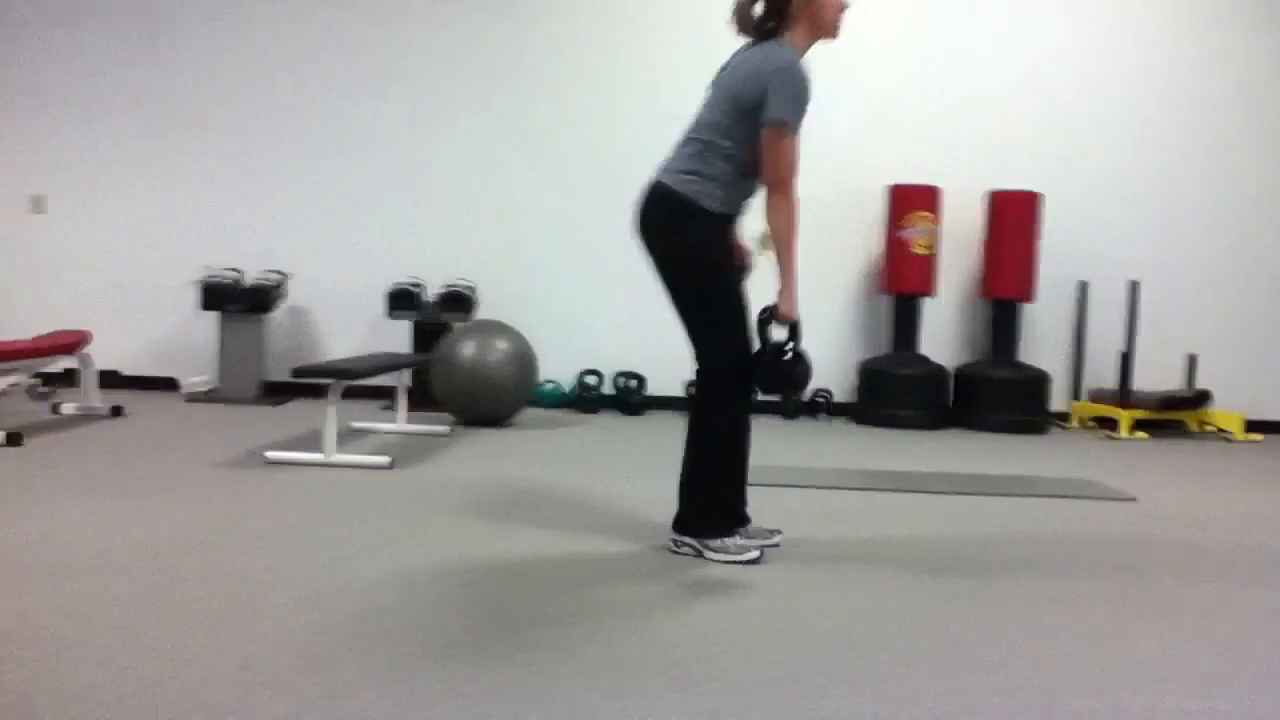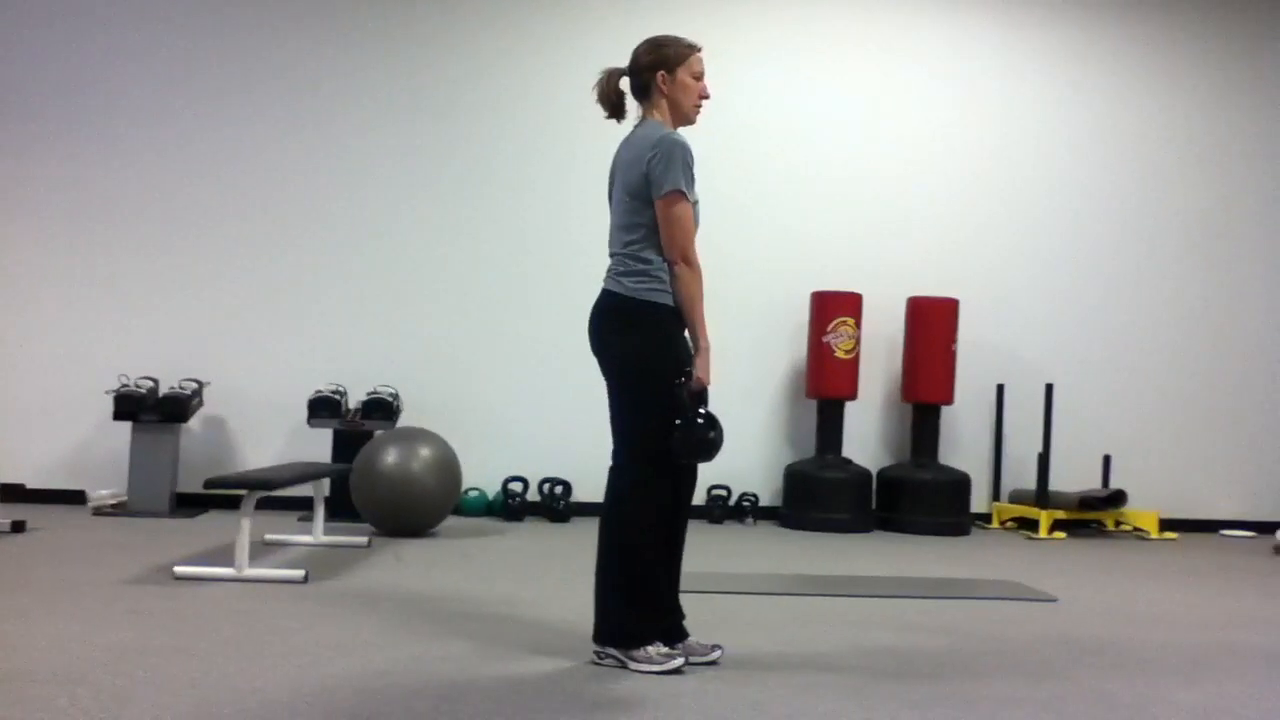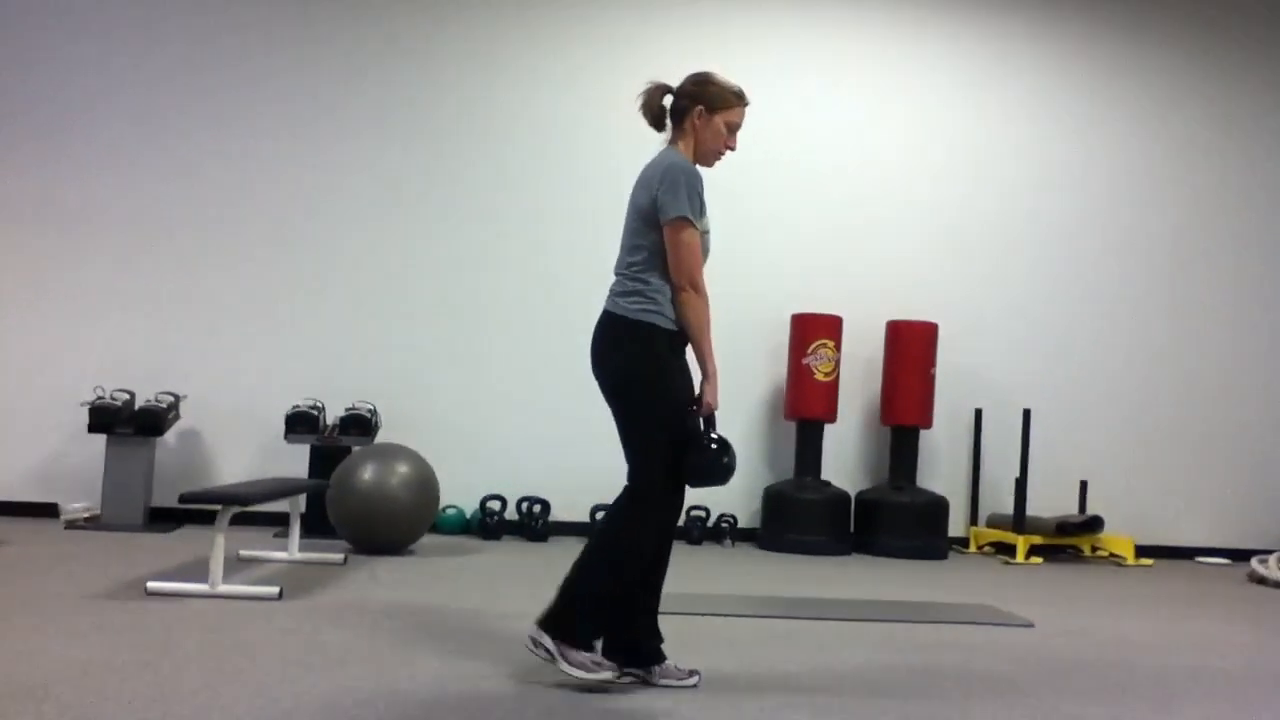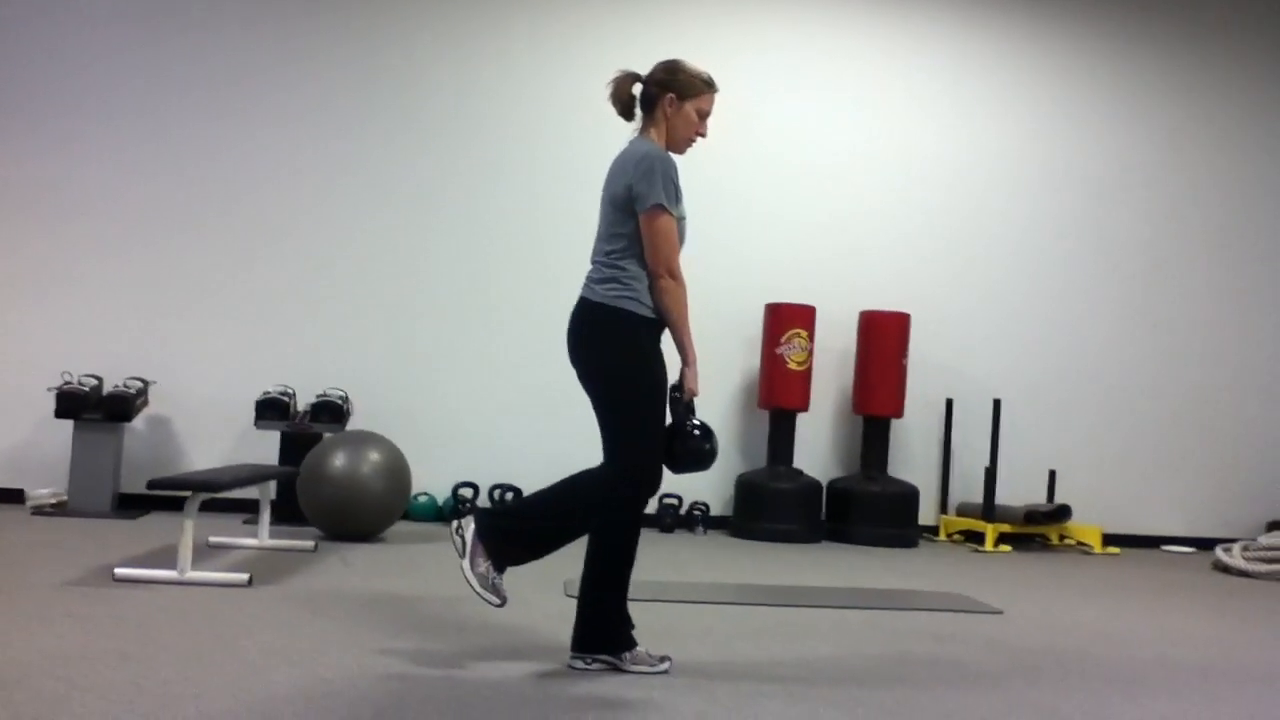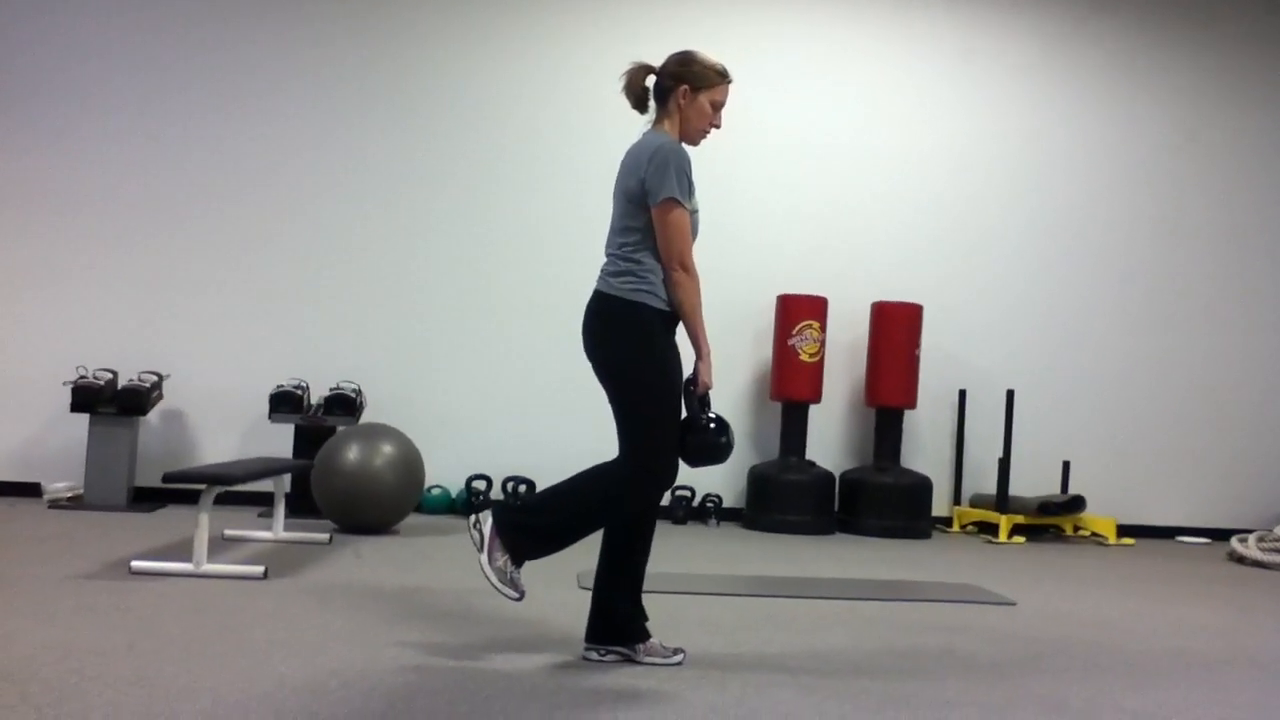
dt=1s
person 1, frame 1
left shoulder: (764, 56)
right shoulder: (786, 71)
right elbow: (780, 191)
left wrist: (728, 236)
right wrist: (788, 290)
left hip: (682, 214)
right hip: (684, 222)
left knee: (728, 363)
right knee: (727, 366)
left ankle: (722, 516)
right ankle: (701, 523)
person 1, frame 2
left shoulder: (635, 145)
right shoulder: (668, 148)
right elbow: (681, 260)
left wrist: (683, 344)
right wrist: (701, 348)
left hip: (626, 319)
right hip: (646, 327)
left knee: (667, 473)
right knee: (642, 475)
left ankle: (660, 628)
right ankle: (621, 634)
person 1, frame 3
left shoulder: (663, 170)
right shoulder: (680, 175)
right elbow: (687, 288)
left wrist: (688, 370)
right wrist: (708, 374)
left hip: (636, 344)
right hip: (642, 348)
left knee: (658, 492)
right knee: (654, 491)
left ankle: (634, 651)
right ankle: (566, 628)
person 1, frame 4
left shoulder: (636, 159)
right shoulder: (654, 162)
right elbow: (664, 275)
left wrist: (674, 355)
right wrist: (688, 359)
left hip: (610, 329)
right hip: (619, 334)
left knee: (630, 475)
right knee: (634, 474)
left ankle: (603, 641)
right ankle: (492, 534)
person 1, frame 5
left shoulder: (648, 151)
right shoulder: (668, 155)
right elbow: (678, 268)
left wrist: (688, 349)
right wrist: (702, 353)
left hip: (625, 322)
right hip: (634, 327)
left knee: (645, 469)
right knee: (649, 469)
left ankle: (617, 633)
right ankle: (509, 527)
